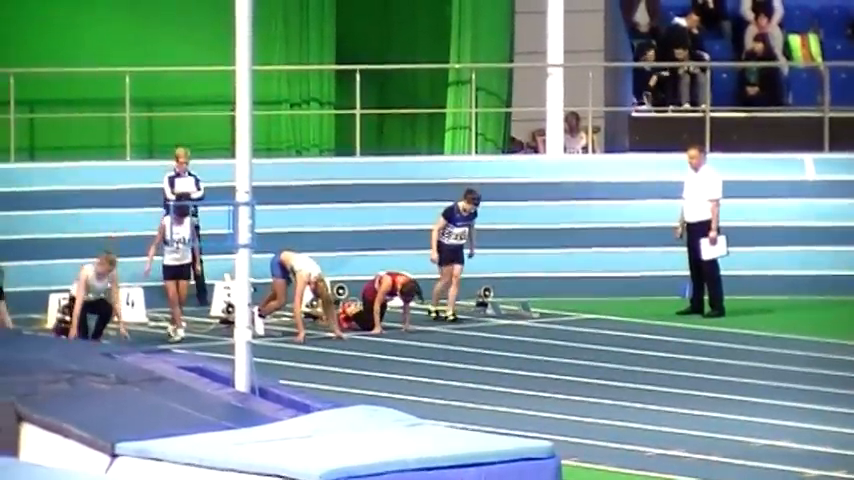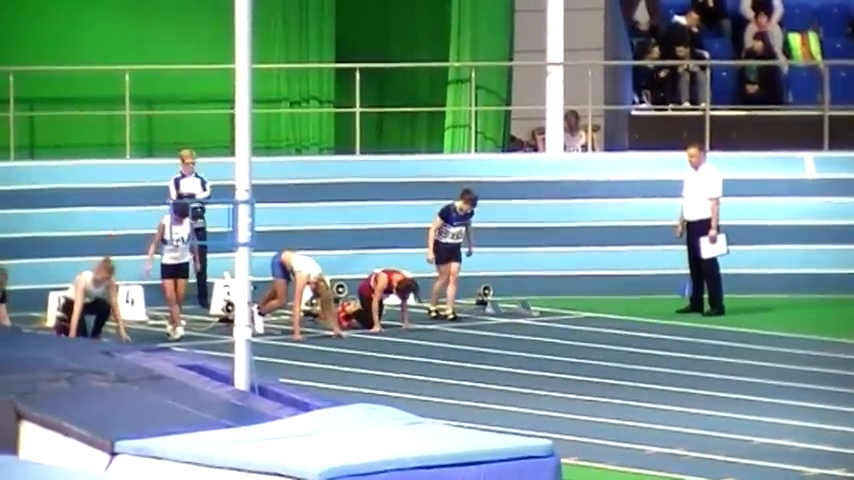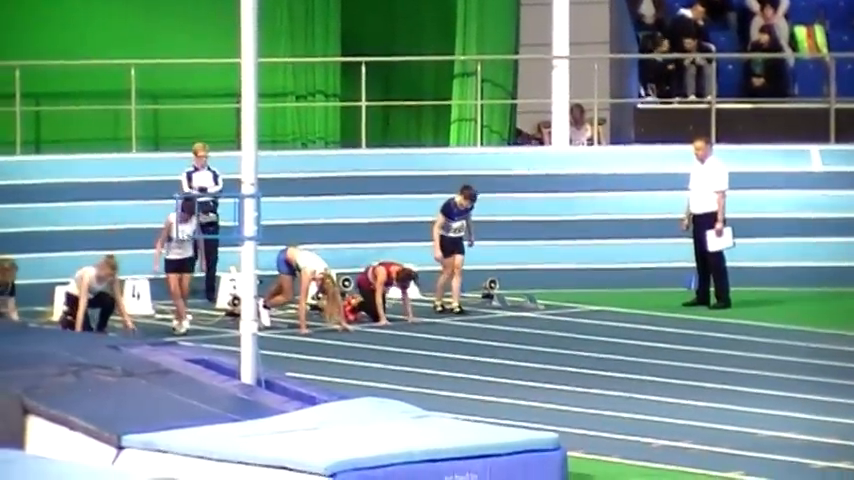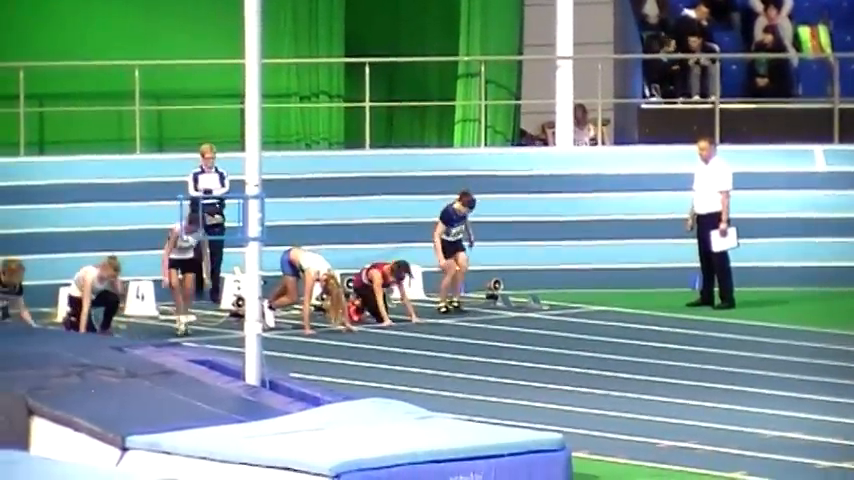
dt=0.2s
person 1, frame 1
left shoulder: (711, 176)
right shoulder: (689, 177)
left elbow: (715, 204)
left wrist: (714, 229)
right wrist: (681, 225)
left hip: (705, 226)
right hip: (692, 227)
left knee: (709, 268)
right knee: (695, 268)
left ankle: (717, 307)
right ankle: (696, 304)
person 1, frame 2
left shoulder: (711, 175)
right shoulder: (689, 175)
left elbow: (715, 203)
left wrist: (713, 228)
right wrist: (681, 223)
left hip: (705, 225)
right hip: (691, 225)
left knee: (709, 266)
right knee: (694, 267)
left ankle: (717, 305)
right ankle: (696, 303)
person 1, frame 3
left shoulder: (717, 168)
right shoulder: (695, 168)
left elbow: (721, 196)
left wrist: (720, 221)
right wrist: (687, 217)
left hip: (711, 217)
right hip: (698, 218)
left knee: (715, 259)
right knee: (701, 260)
left ankle: (723, 299)
right ankle: (702, 296)
person 1, frame 4
left shoulder: (721, 168)
right shoulder: (699, 168)
left elbow: (725, 196)
left wrist: (724, 221)
right wrist: (691, 217)
left hip: (715, 218)
right hip: (702, 218)
left knee: (719, 260)
right knee: (705, 259)
left ankle: (727, 299)
right ankle: (706, 296)
person 2, frame 1
left shoulder: (194, 177)
right shoulder: (169, 178)
left elbow: (201, 194)
right elbow: (169, 198)
left wrist: (186, 196)
right wrist: (190, 196)
left hip: (192, 220)
left knee: (196, 256)
left ankle: (202, 293)
person 2, frame 2
left shoulder: (201, 179)
right shoulder: (175, 180)
left elbow: (207, 194)
right elbow: (174, 198)
left wrist: (191, 196)
right wrist: (194, 197)
left hip: (198, 223)
left knee: (201, 260)
left ankle: (203, 296)
person 2, frame 3
left shoulder: (214, 172)
right shoulder: (188, 173)
left elbow: (219, 188)
right elbow: (187, 192)
left wrist: (202, 190)
right wrist: (208, 191)
left hip: (211, 217)
left knee: (212, 255)
right knee: (192, 253)
left ankle: (211, 291)
person 2, frame 4
left shoulder: (221, 174)
right shoulder: (194, 174)
left elbow: (226, 190)
right elbow: (192, 194)
left wrist: (208, 192)
right wrist: (215, 193)
left hip: (217, 218)
right hip: (199, 218)
left knee: (217, 256)
right knee: (198, 254)
left ankle: (215, 292)
right ankle: (198, 286)
person 3, frame 1
left shoulder: (189, 222)
right shoulder: (165, 223)
left elbow: (194, 242)
right elbow: (155, 244)
left wrist: (197, 262)
right wrist: (149, 263)
left hip: (185, 264)
right hip: (169, 265)
left knee: (181, 300)
right knee: (172, 299)
left ankle: (173, 327)
right ankle: (179, 330)
person 3, frame 2
left shoulder: (188, 222)
right shoulder: (164, 222)
left elbow: (193, 241)
right elbow: (154, 243)
left wrist: (197, 261)
right wrist: (149, 262)
left hip: (183, 263)
right hip: (167, 264)
left knee: (179, 298)
right knee: (170, 298)
left ankle: (171, 326)
right ankle: (179, 328)
person 3, frame 3
left shoulder: (195, 220)
right shoulder: (171, 220)
left elbow: (199, 240)
right elbow: (161, 242)
left wrist: (202, 260)
right wrist: (156, 262)
left hip: (187, 258)
right hip: (171, 259)
left knee: (184, 293)
right knee: (174, 292)
left ankle: (177, 321)
right ankle: (184, 321)
person 3, frame 4
left shoulder: (200, 231)
right shoulder: (177, 229)
left elbow: (205, 253)
right elbow: (167, 252)
left wrist: (206, 275)
right wrist: (165, 275)
left hip: (189, 258)
right hip: (173, 258)
left knee: (189, 292)
right knee: (175, 285)
left ankle: (182, 320)
right ankle: (181, 318)
person 4, frame 1
left shoulder: (473, 213)
right shoulder: (451, 211)
right elbow: (436, 230)
left wrist: (472, 248)
right wrist: (434, 251)
left hip: (458, 248)
right hip: (445, 247)
left knee: (456, 279)
right knee: (446, 279)
left ankle: (450, 312)
right ankle: (433, 308)
person 4, frame 2
left shoulder: (469, 213)
right shoulder: (447, 210)
right elbow: (432, 230)
left wrist: (470, 246)
right wrist: (430, 251)
left hip: (455, 247)
right hip: (441, 246)
left knee: (454, 277)
right knee: (444, 277)
left ankle: (449, 310)
right ankle: (432, 307)
person 4, frame 3
left shoulder: (468, 206)
right shoulder: (448, 206)
right elbow: (436, 227)
left wrist: (471, 237)
right wrist: (437, 249)
left hip: (458, 240)
right hip: (445, 239)
left knee: (458, 270)
right knee: (448, 271)
left ankle: (455, 304)
right ankle: (437, 303)
person 4, frame 4
left shoulder: (464, 210)
right shoulder: (447, 212)
right elbow: (437, 235)
left wrist: (470, 236)
right wrist: (440, 258)
left hip: (457, 241)
right hip: (444, 242)
left knee: (464, 267)
right knee: (451, 272)
left ankle: (454, 299)
right ankle: (441, 304)
